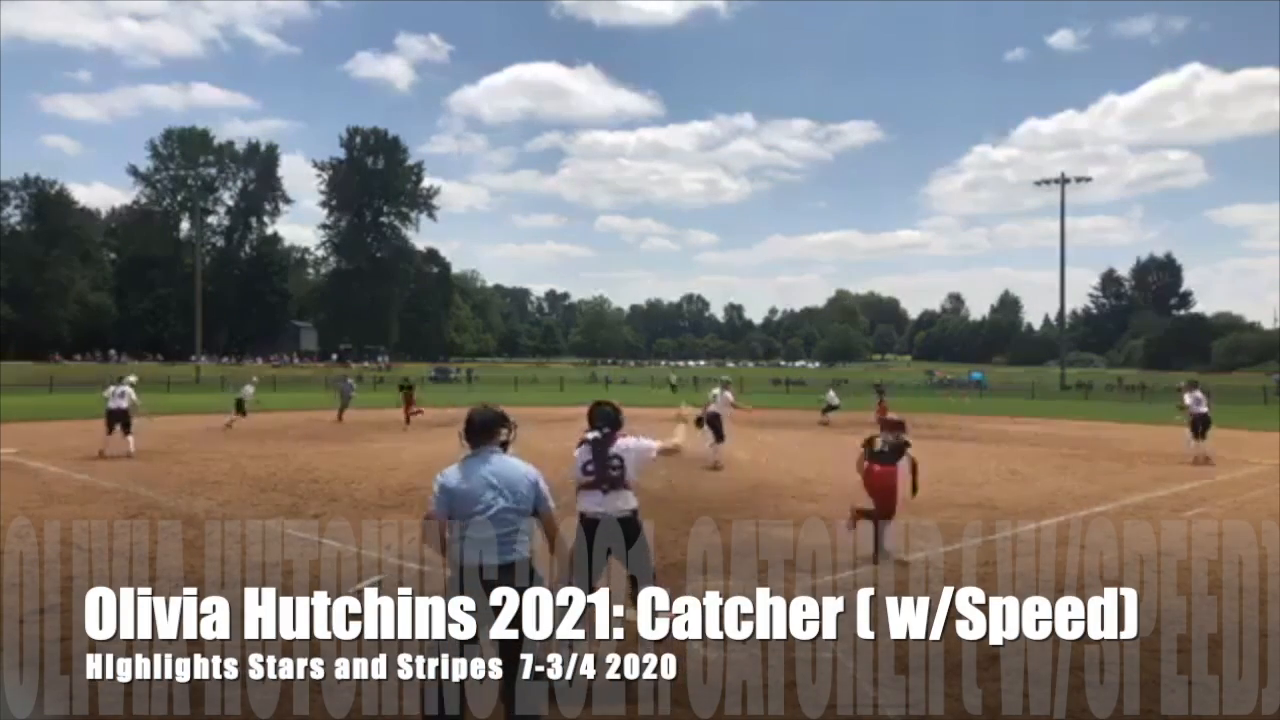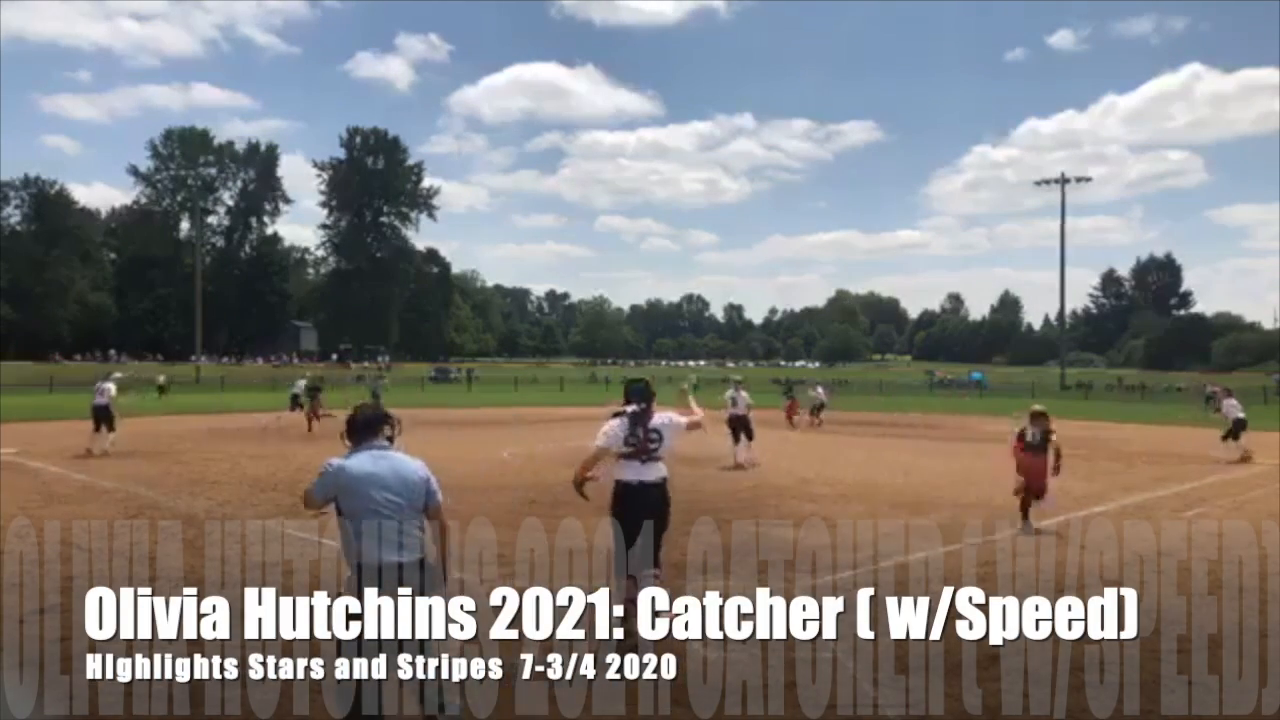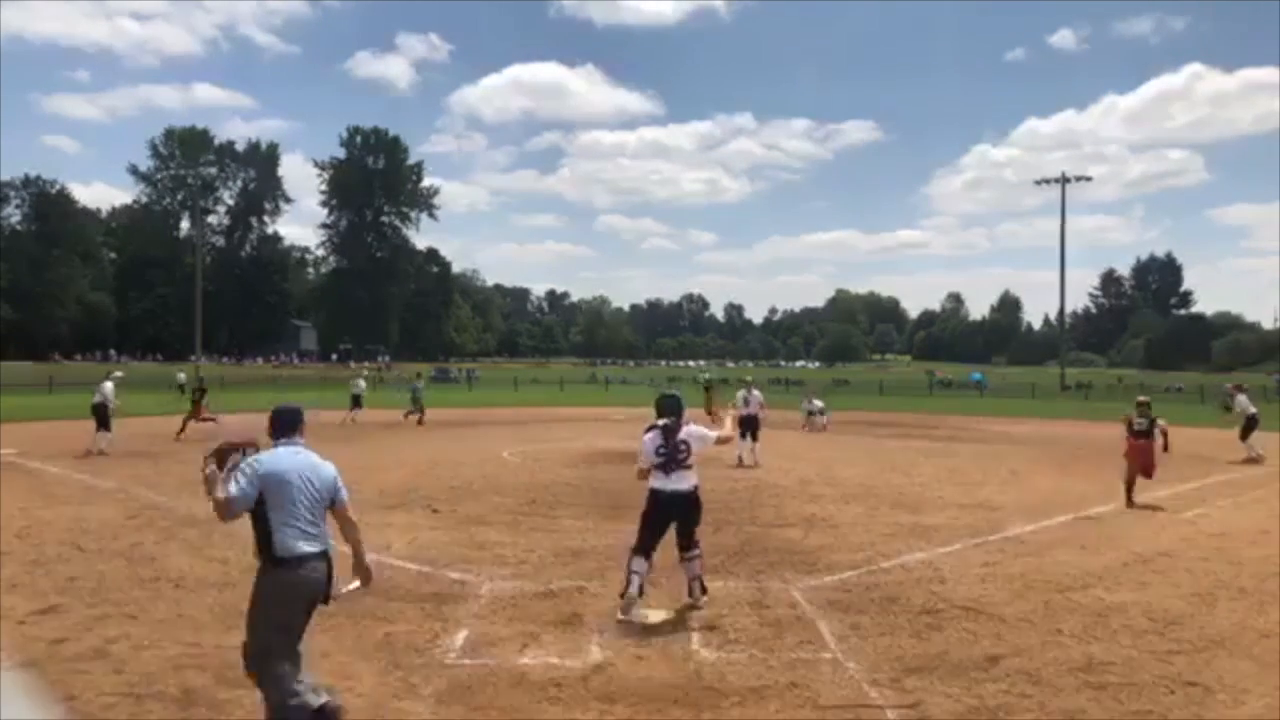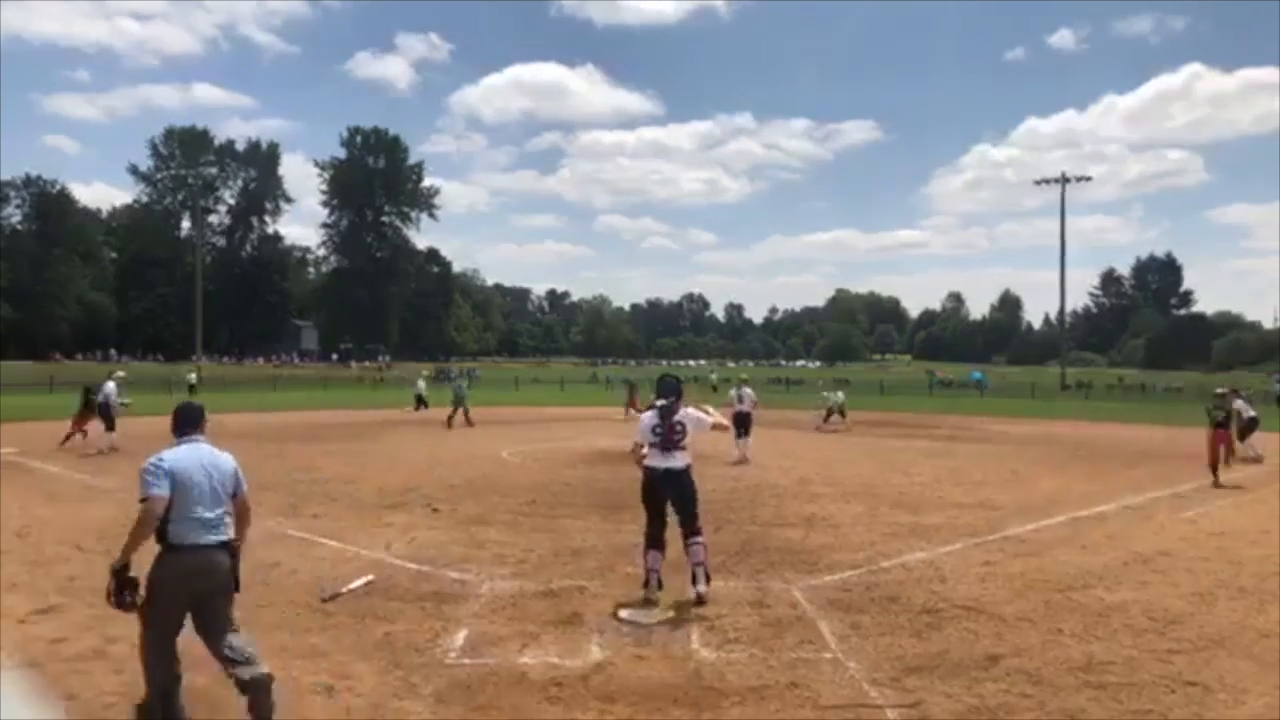
dt=0.5s
person 1, frame 1
left shoulder: (449, 478)
right shoulder: (527, 472)
left elbow: (432, 537)
right elbow: (552, 530)
left hip: (468, 578)
right hip: (516, 576)
right knee: (516, 665)
person 1, frame 2
left shoulder: (340, 470)
right shoulder: (416, 467)
left elbow: (310, 500)
right elbow: (440, 522)
right wrist: (441, 566)
left hip: (369, 580)
right hip: (416, 574)
right knee: (421, 652)
person 1, frame 3
left shoulder: (258, 464)
right shoulder: (325, 467)
left elbow: (227, 511)
right elbow: (347, 519)
left wrist: (213, 483)
right wrist: (360, 560)
left hip: (283, 571)
right hip: (318, 568)
left knee: (261, 655)
right knee: (282, 649)
person 1, frame 4
left shoulder: (160, 463)
right shoulder: (226, 460)
left elbow: (152, 514)
right elbow: (243, 508)
left wrist: (125, 555)
right wrist: (237, 540)
left hip: (178, 560)
right hip: (219, 557)
left knee: (158, 634)
right knee: (221, 630)
right ankle: (252, 678)
person 2, frame 1
left shoulder: (581, 452)
right shoulder: (632, 446)
left elbow: (579, 486)
right elbow: (676, 447)
right wrist: (681, 424)
left hip: (591, 525)
right hip: (625, 524)
left knee: (581, 588)
right knee: (643, 578)
person 2, frame 2
left shoulder: (615, 425)
right shoulder: (665, 420)
left elbow: (594, 457)
right elbow: (698, 420)
left wrist: (579, 478)
right wrist: (689, 399)
left hip: (625, 493)
right hip: (655, 494)
left knee: (624, 553)
right knee: (650, 554)
left ankle: (630, 613)
person 2, frame 3
left shoulder: (649, 438)
right shoulder: (693, 432)
left elbow: (642, 474)
right elbow: (727, 437)
right wrist: (728, 418)
left hip: (659, 499)
right hip: (687, 498)
left knee: (642, 548)
right knee: (688, 542)
left ankle: (631, 592)
right ankle: (697, 594)
person 2, frame 4
left shoulder: (647, 417)
right shoulder: (690, 415)
left elbow: (636, 451)
right elbow: (724, 425)
left wrist: (641, 457)
right wrist: (709, 411)
left hip: (654, 477)
right hip: (680, 477)
left knee: (654, 531)
right knee: (692, 529)
left ankle: (652, 589)
right ankle: (701, 583)
